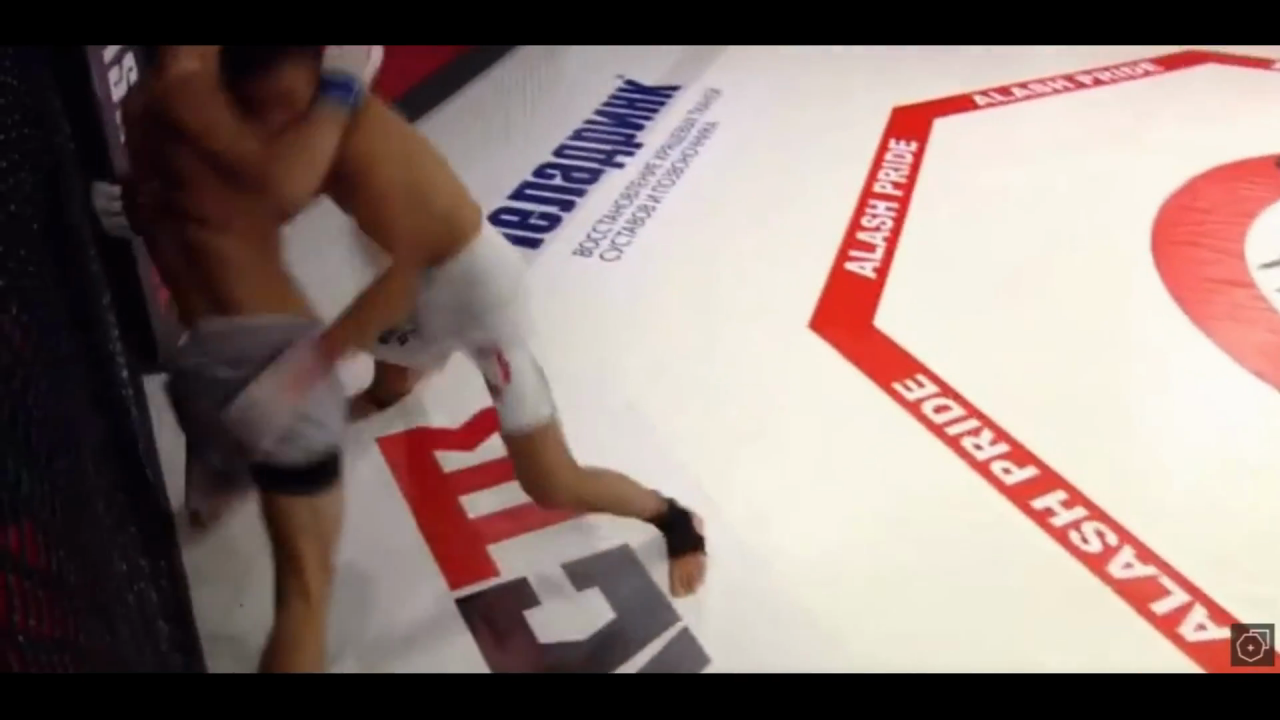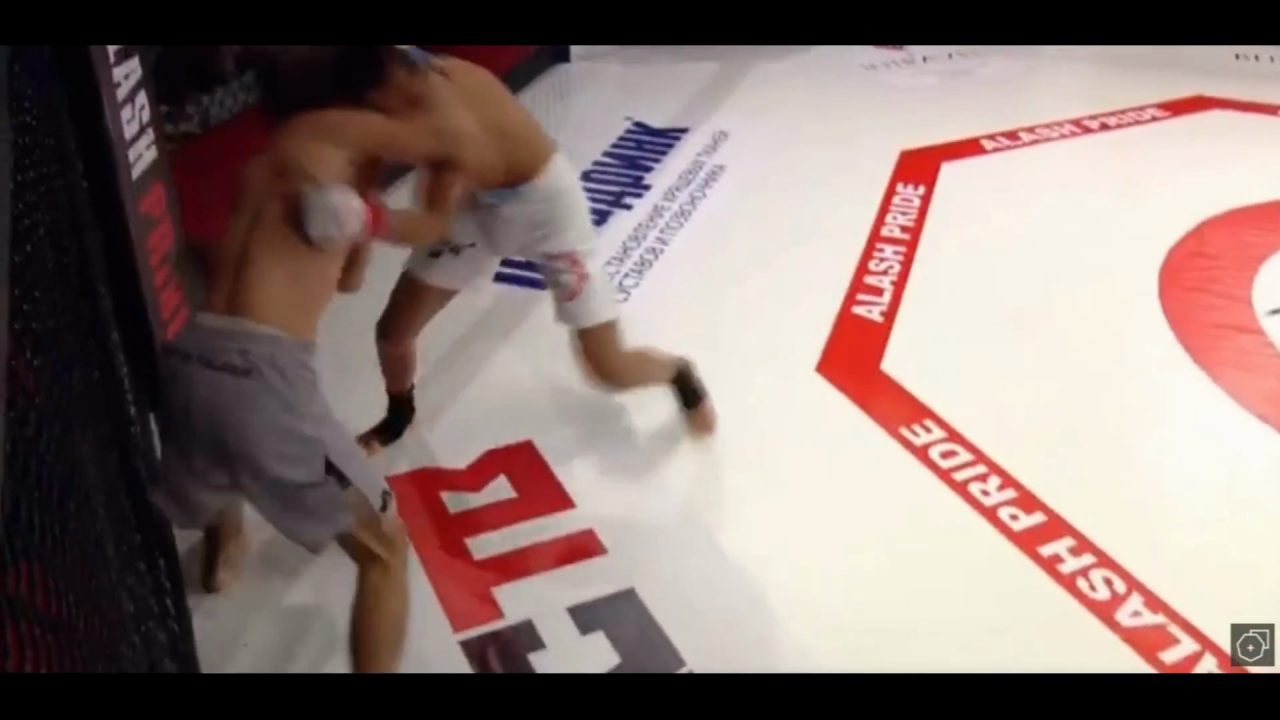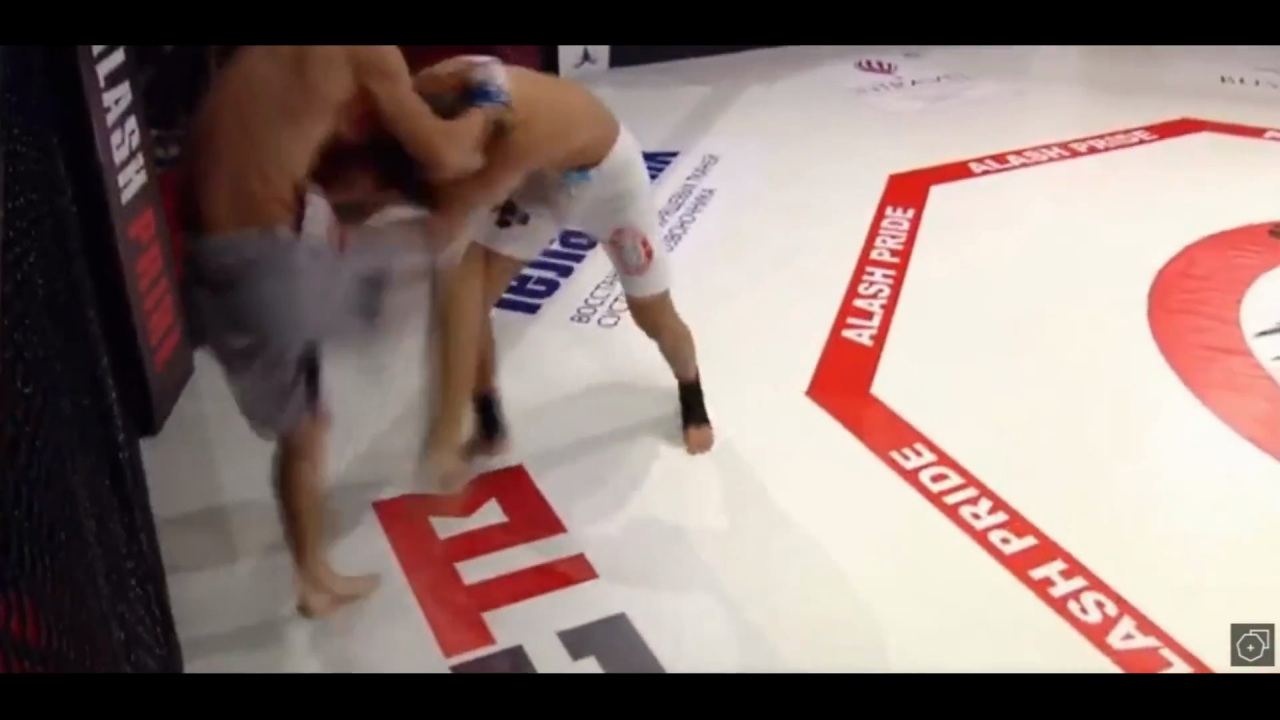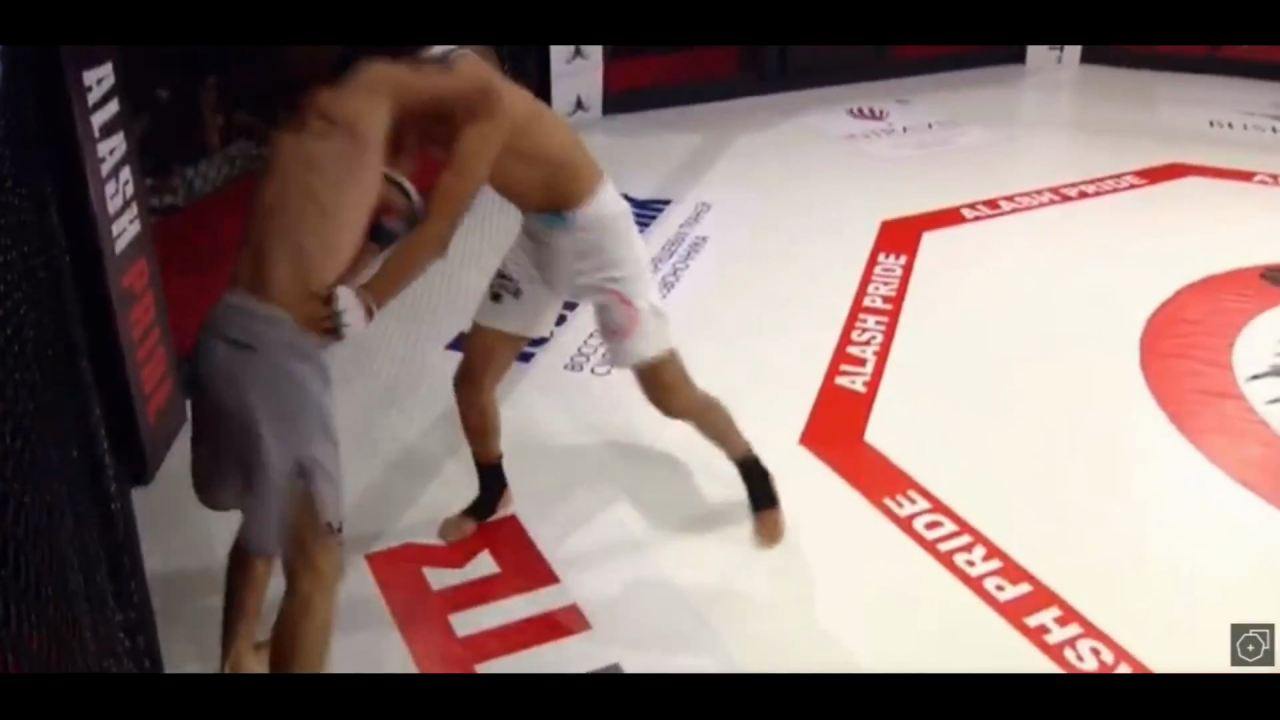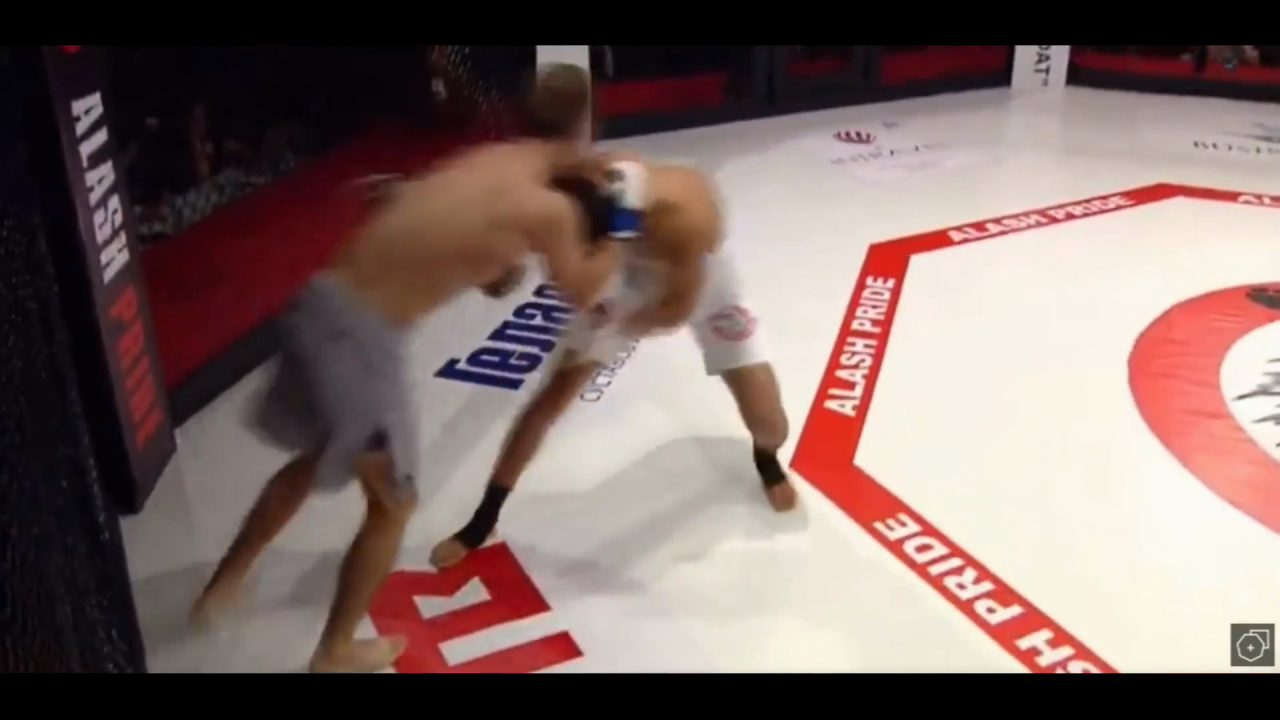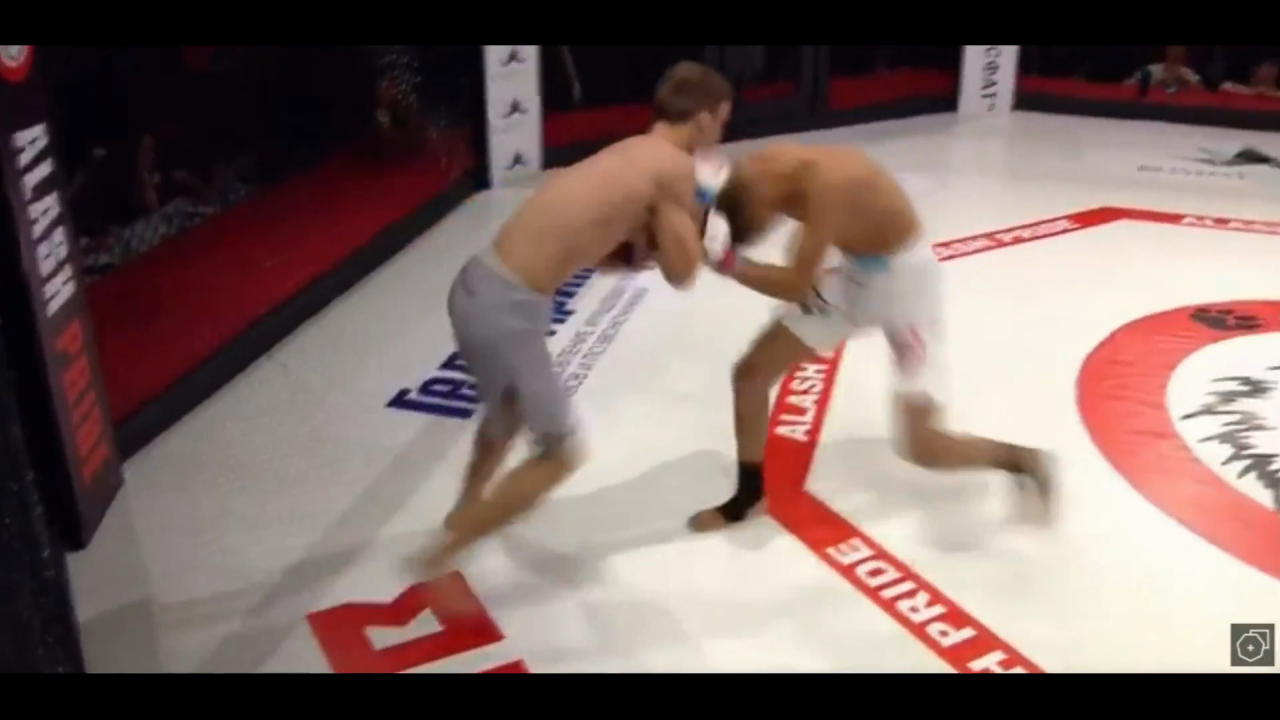
dt=0.4s
person 1, frame 1
left shoulder: (135, 109)
right shoulder: (177, 86)
right elbow: (281, 187)
right wrist: (341, 89)
left hip: (201, 365)
right hip: (277, 360)
left knee: (221, 447)
right knee: (306, 593)
left ankle: (207, 506)
person 1, frame 2
left shoulder: (268, 162)
right shoulder: (328, 135)
left elbow: (347, 280)
right elbow: (452, 141)
left wrist: (360, 215)
left hip: (187, 369)
right hip: (260, 379)
left knee: (229, 478)
right knee: (386, 551)
left ankle: (221, 560)
person 1, frame 3
left shoulder: (264, 53)
right shoulder: (365, 52)
right elbow: (448, 160)
right wrist: (484, 106)
left hip: (210, 279)
right hip: (269, 270)
left knee: (302, 433)
left ankle: (315, 578)
person 1, frame 4
left shoulder: (293, 137)
right shoulder: (367, 90)
right elbow: (474, 88)
left wrist: (367, 203)
left hip: (224, 341)
right hip: (279, 354)
left knee: (266, 522)
right knee: (317, 559)
left ankle: (238, 660)
person 1, frame 5
left shoulder: (486, 162)
right shoulder: (549, 209)
right elbow: (583, 291)
left hip: (318, 305)
right hip: (360, 338)
left knee: (316, 460)
right knee: (393, 506)
left ankle: (222, 587)
right ankle: (337, 651)
person 1, frame 6
left shoulder: (631, 153)
right shoulder: (673, 170)
right elbow: (681, 274)
right wrist: (698, 211)
left hip: (478, 283)
right hip: (504, 306)
left knee: (510, 406)
right knee: (560, 458)
left ankle: (467, 509)
right ankle: (446, 554)
person 2, frame 1
left shoulder: (362, 143)
left elbow: (403, 278)
left hip: (477, 284)
right hip: (428, 275)
left knee: (551, 487)
right knee: (386, 379)
left ankle: (675, 520)
right ankle: (390, 388)
person 2, frame 2
left shoulder: (431, 95)
left hip: (545, 201)
right hip: (482, 200)
left knee: (607, 370)
right knee: (393, 329)
left ankle: (683, 381)
right ankle: (399, 414)
person 2, frame 3
left shoulder: (524, 132)
right shoulder: (439, 85)
left elbow: (444, 222)
left hip: (608, 178)
right hip: (544, 178)
left knee: (656, 319)
right knee: (465, 299)
left ankle: (692, 399)
right ankle: (488, 430)
person 2, frame 4
left shoulder: (484, 109)
left elbow: (437, 230)
left wrist: (366, 301)
left hip: (596, 232)
right hip: (541, 234)
left knee: (672, 396)
right knee: (471, 381)
left ankle: (754, 473)
right ankle: (492, 492)
person 2, frame 5
left shoulder: (688, 218)
right shoulder: (591, 179)
left elbow: (679, 310)
left wrist: (612, 320)
left hip: (701, 279)
right hip: (639, 270)
left knee: (768, 419)
right knee: (550, 400)
left ankle: (767, 461)
right ankle: (482, 522)
person 2, frame 6
left shoulder: (828, 182)
right shoulder: (762, 167)
left elbow: (798, 288)
left wrist: (727, 262)
left hip: (906, 279)
right hip: (853, 272)
left knee: (925, 448)
right knee: (750, 376)
left ankle: (1024, 463)
right ankle: (747, 496)
